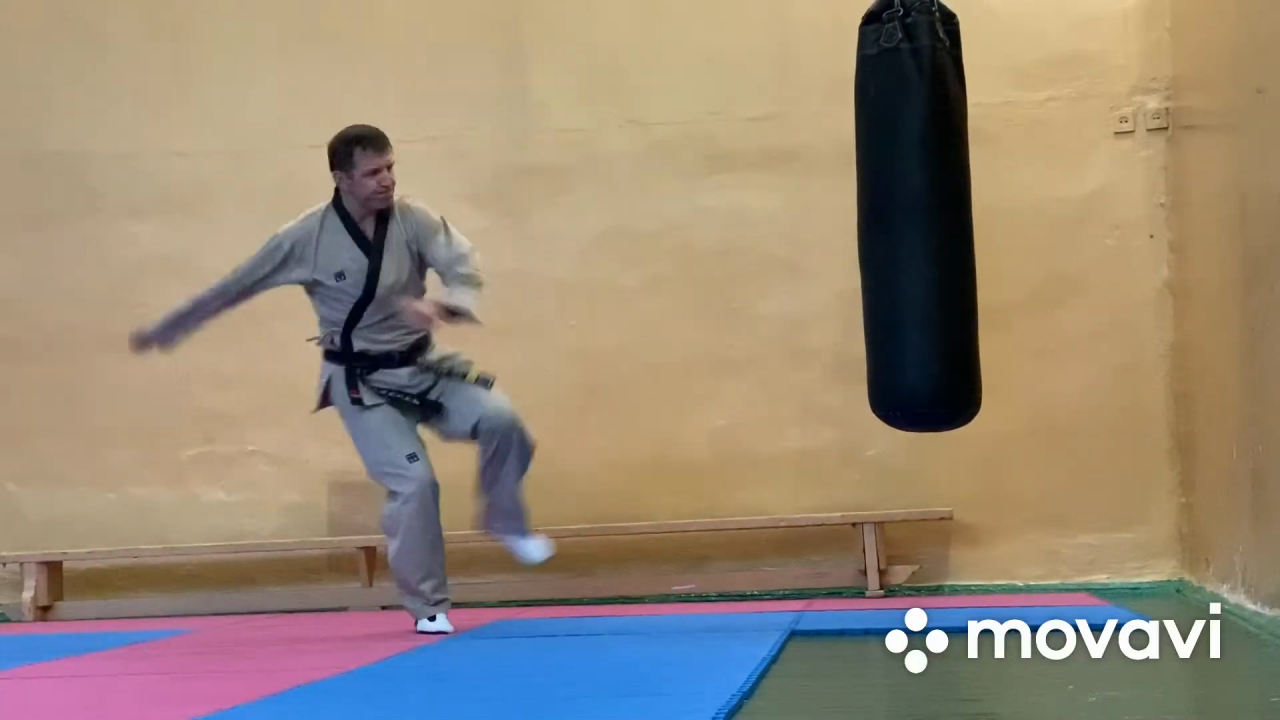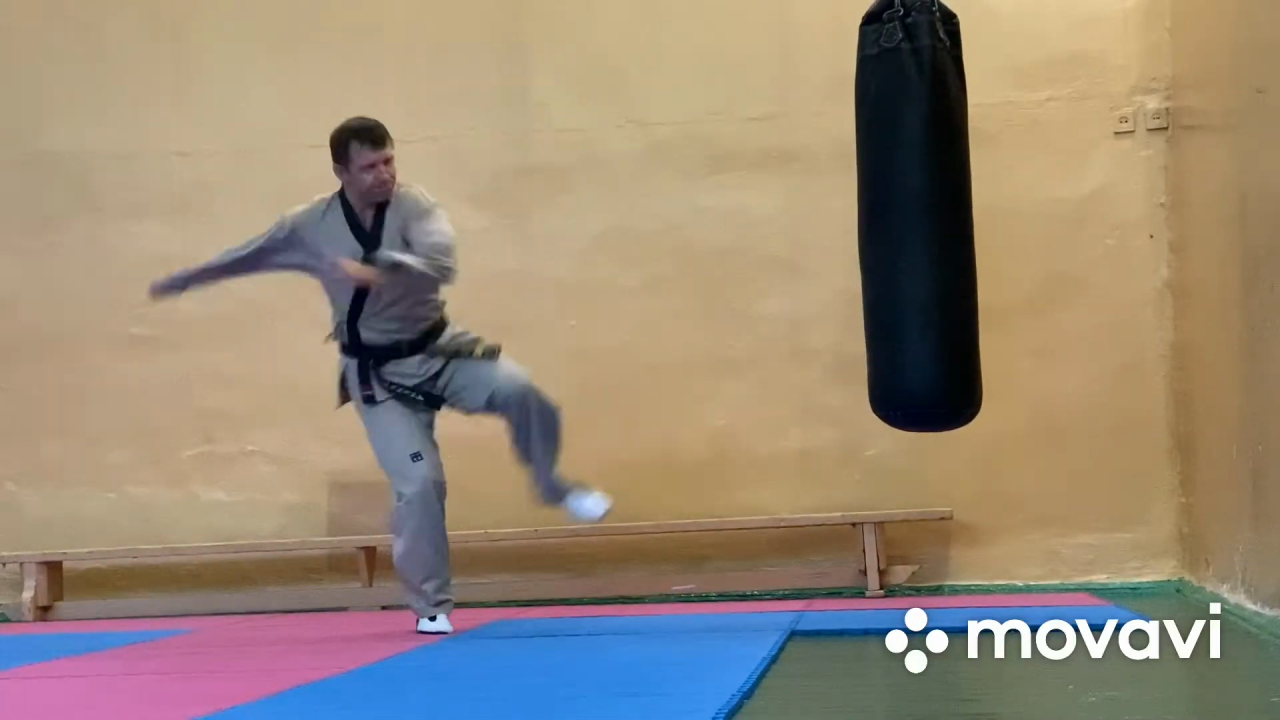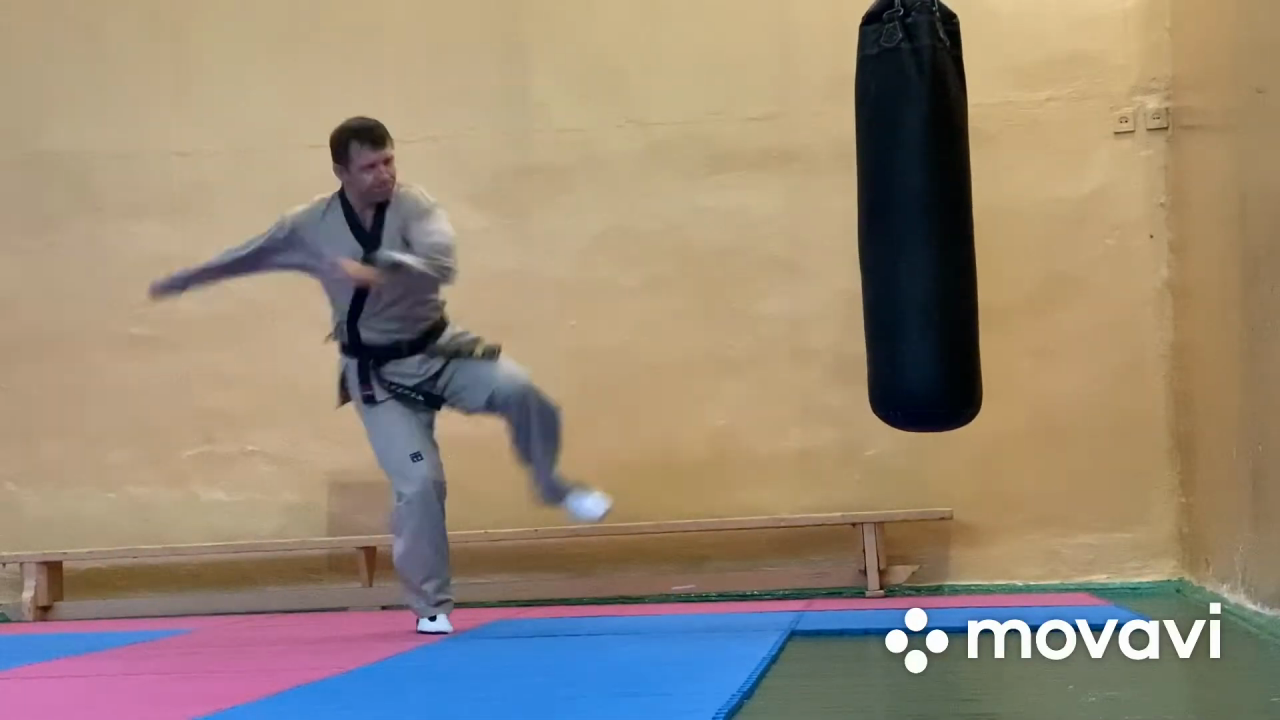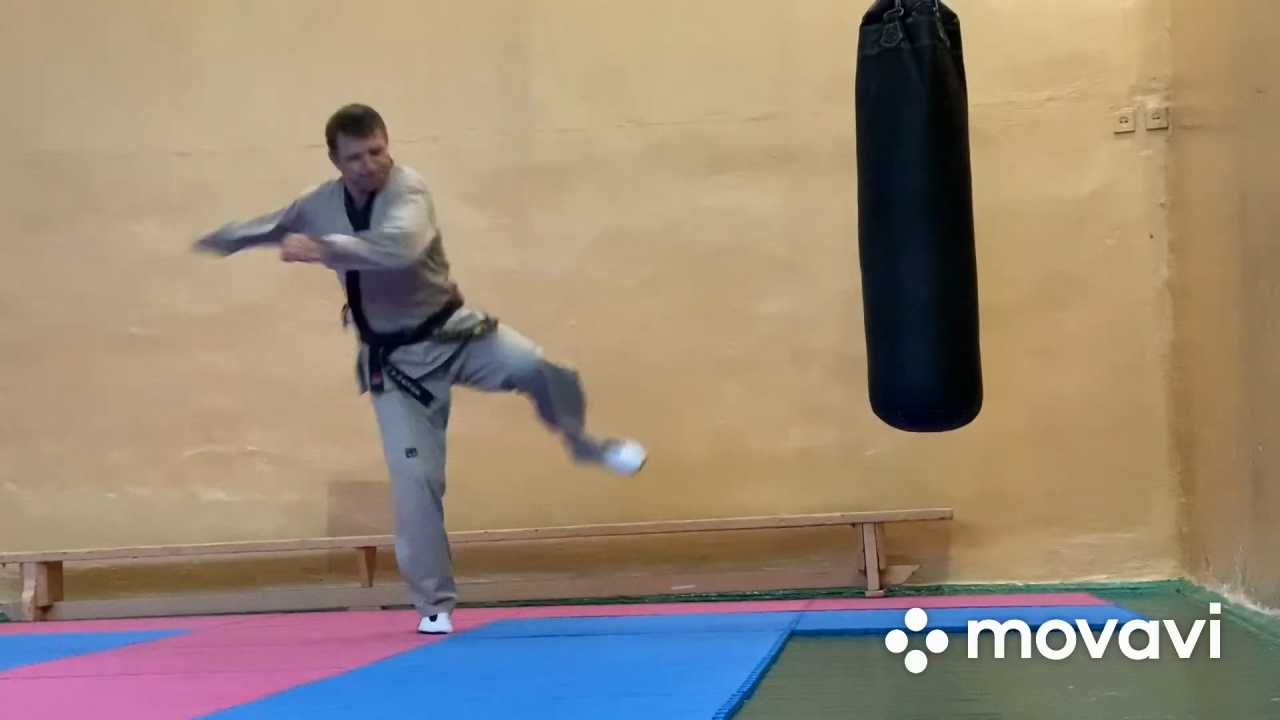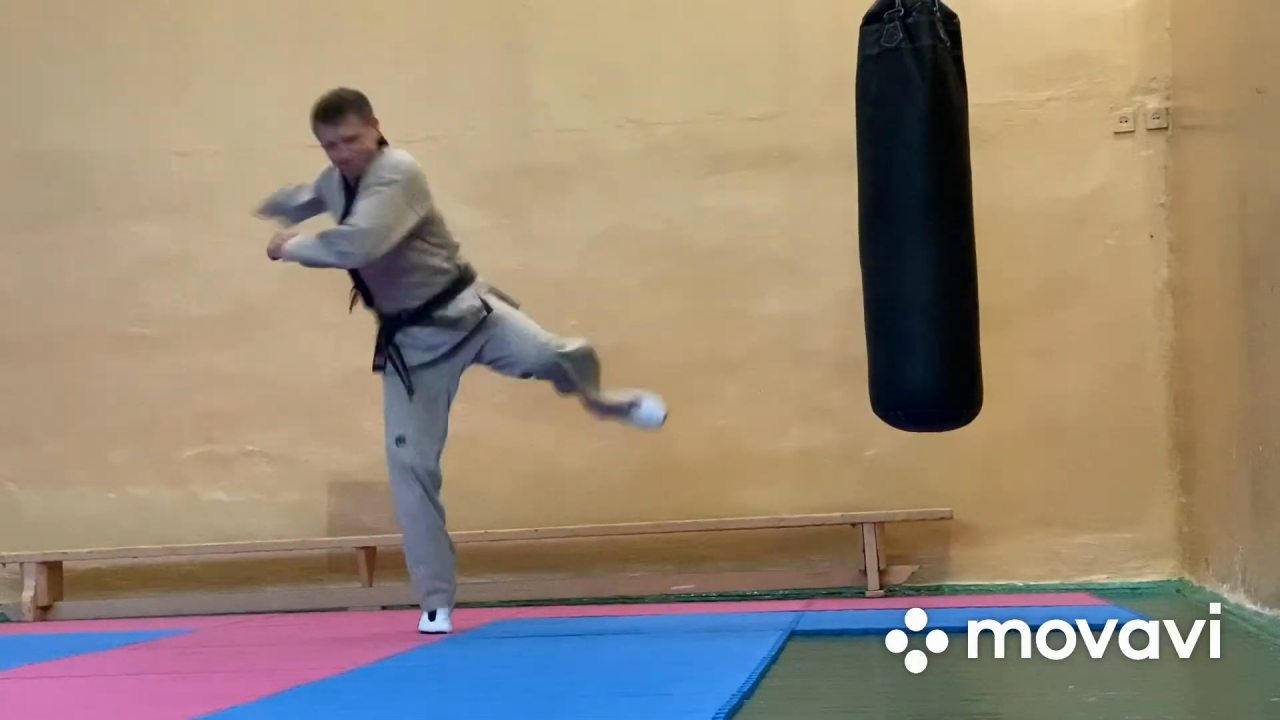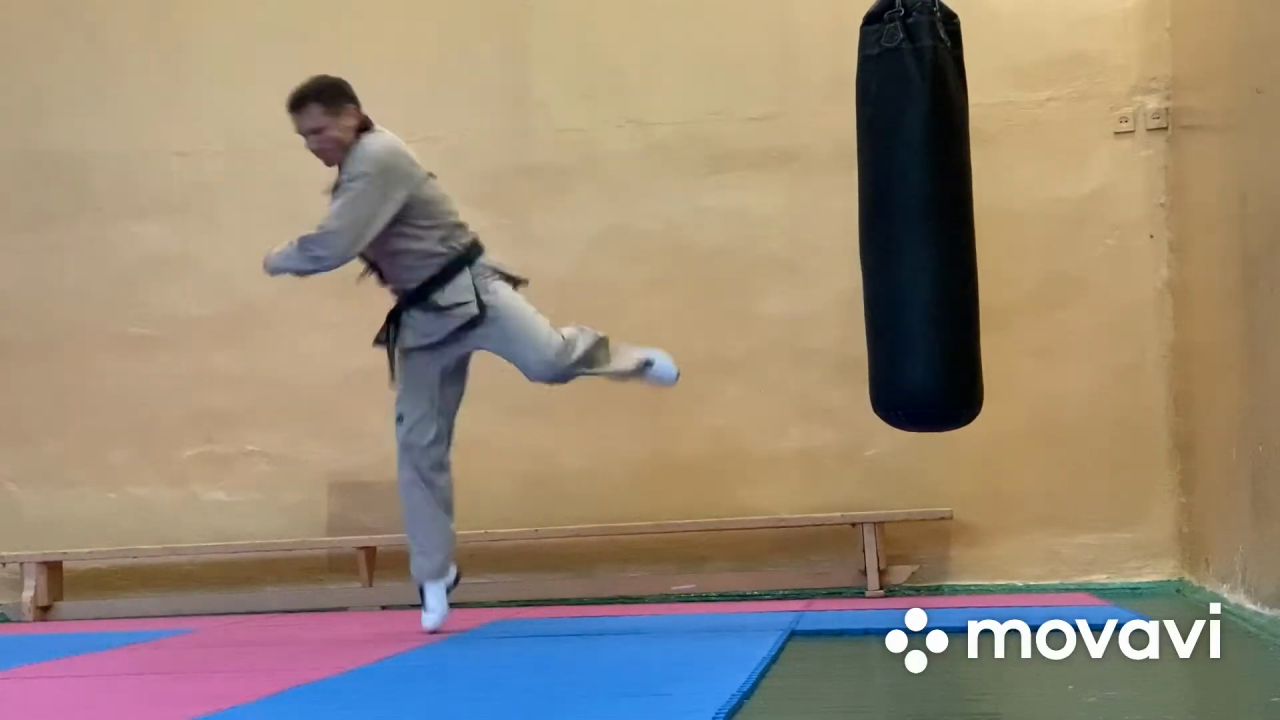
dt=0.2s
person 1, frame 1
left shoulder: (413, 219)
right shoulder: (305, 237)
left elbow: (462, 266)
right elbow: (230, 288)
left wrist: (443, 305)
right wrist: (164, 331)
left hip: (420, 362)
right hip: (361, 381)
left knee: (501, 422)
right knee: (413, 483)
left ankle: (505, 523)
right ankle: (428, 605)
person 1, frame 2
left shoulder: (414, 205)
right shoulder: (310, 226)
left elbow: (440, 260)
right elbow: (241, 259)
left wrist: (377, 272)
right wrist: (178, 281)
left hip: (438, 351)
right hip: (378, 373)
left knee: (520, 394)
right knee: (419, 483)
left ankle: (553, 488)
right ankle: (431, 604)
person 1, frame 3
left shoulder: (413, 205)
right shoulder: (309, 224)
left elbow: (440, 260)
right elbow: (244, 256)
left wrist: (376, 271)
right wrist: (180, 280)
left hip: (437, 348)
right hip: (378, 371)
left knee: (518, 392)
right knee: (419, 483)
left ankle: (553, 486)
right ankle: (431, 604)
person 1, frame 4
left shoulder: (406, 188)
right shoulder: (320, 203)
left elbow: (399, 247)
right elbow: (272, 225)
left wrist: (323, 249)
right wrist: (219, 240)
left hip: (451, 331)
right hip: (394, 359)
left knee: (536, 369)
right knee: (415, 479)
left ankle: (584, 443)
right ankle: (434, 603)
person 1, frame 5
left shoulder: (398, 173)
right shoulder: (335, 180)
left elbow: (359, 243)
right elbow: (304, 199)
left wrist: (292, 246)
right wrist: (277, 210)
left hip: (461, 311)
right hip: (408, 338)
left knee: (548, 356)
right knee: (410, 465)
left ankle: (602, 401)
right ankle: (435, 600)
person 1, frame 6
left shoulder: (381, 158)
right shoulder: (355, 164)
left elbow: (336, 246)
left wrist: (281, 259)
left hip: (467, 292)
right hip: (421, 313)
left knee: (548, 359)
right knee: (418, 443)
left ankle: (621, 357)
right ankle: (435, 577)
